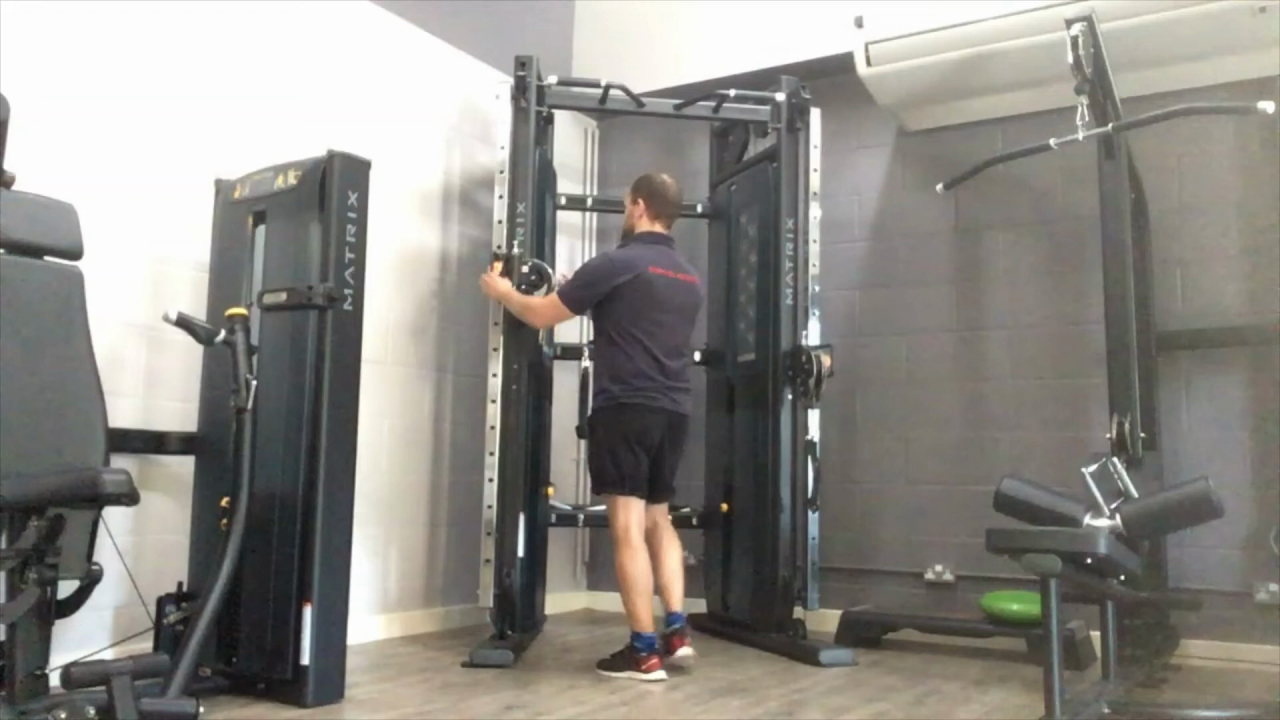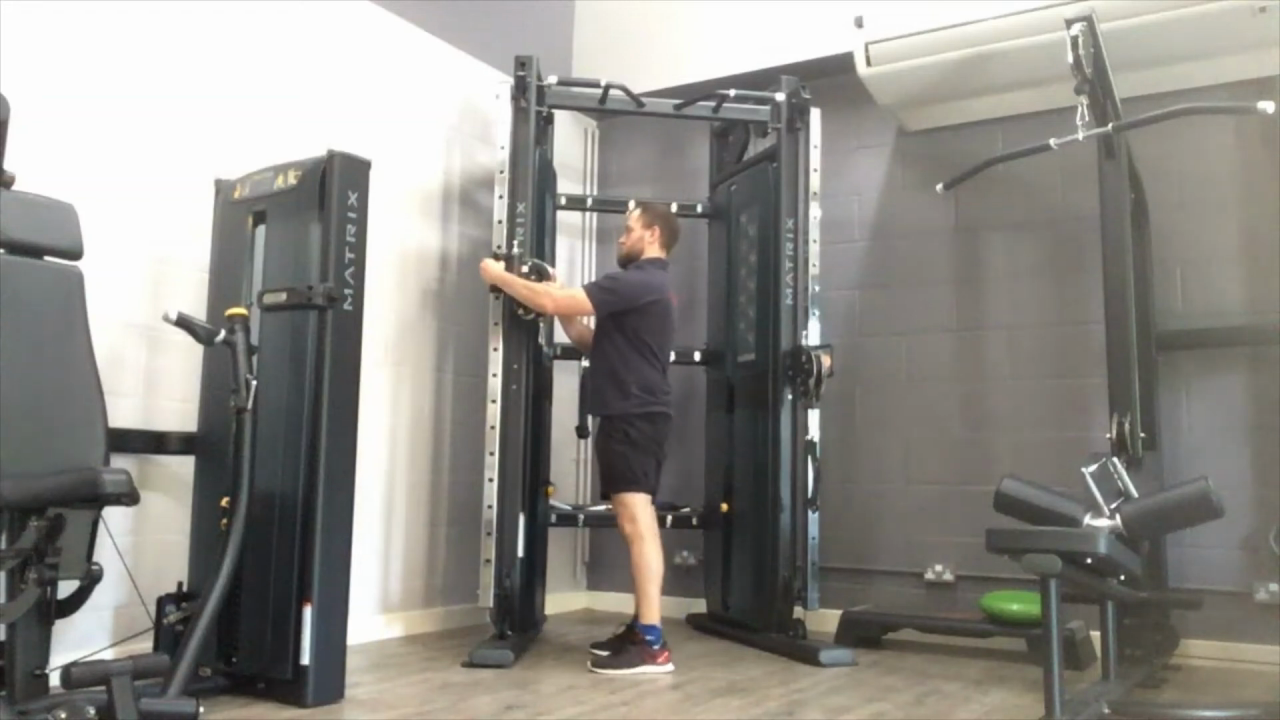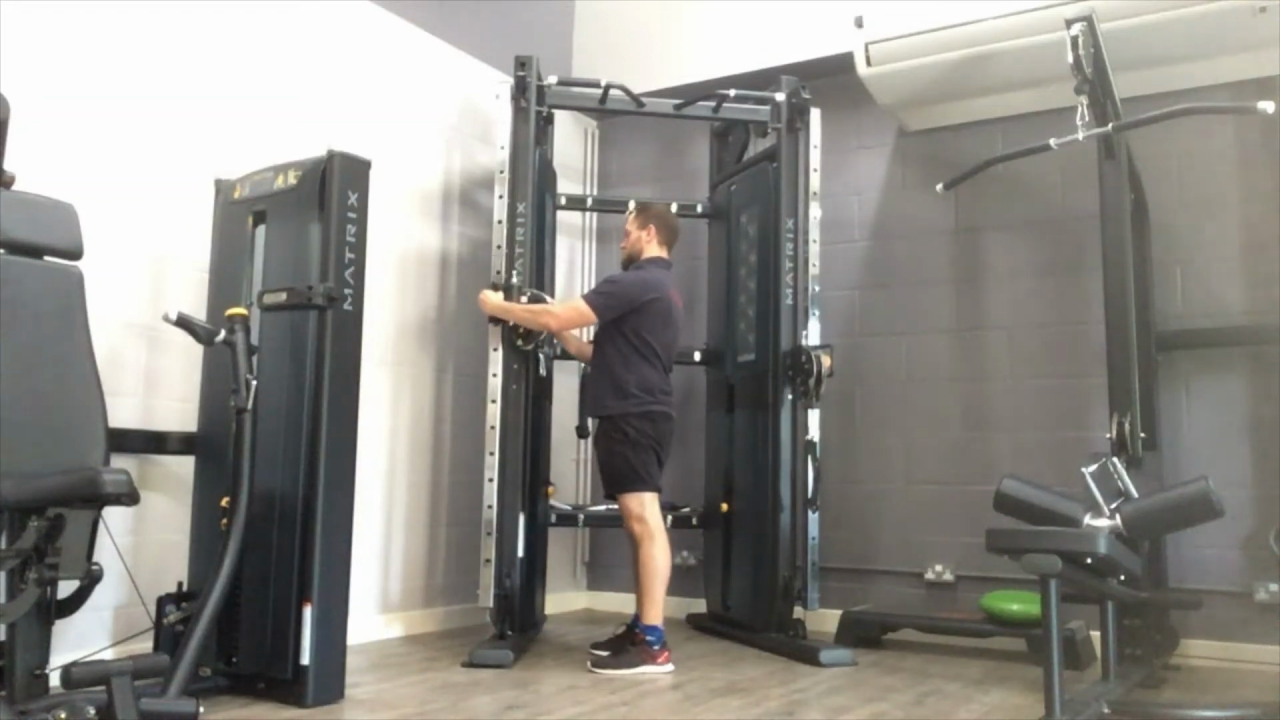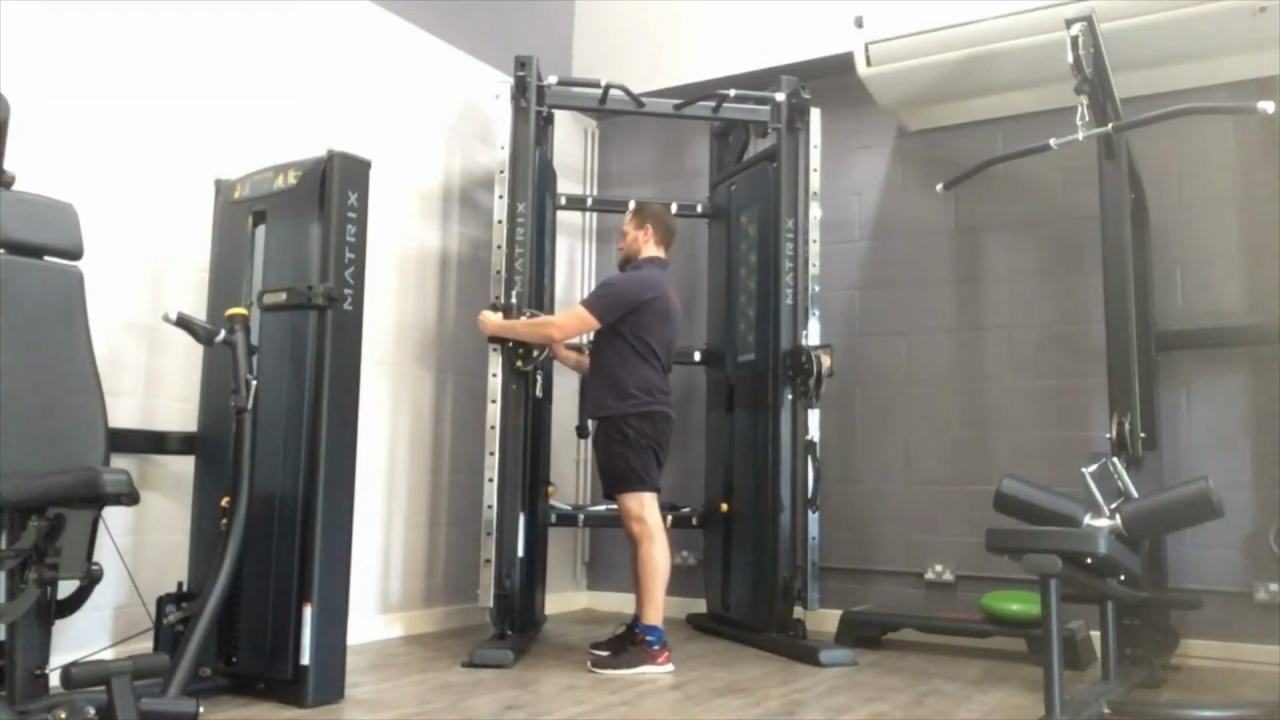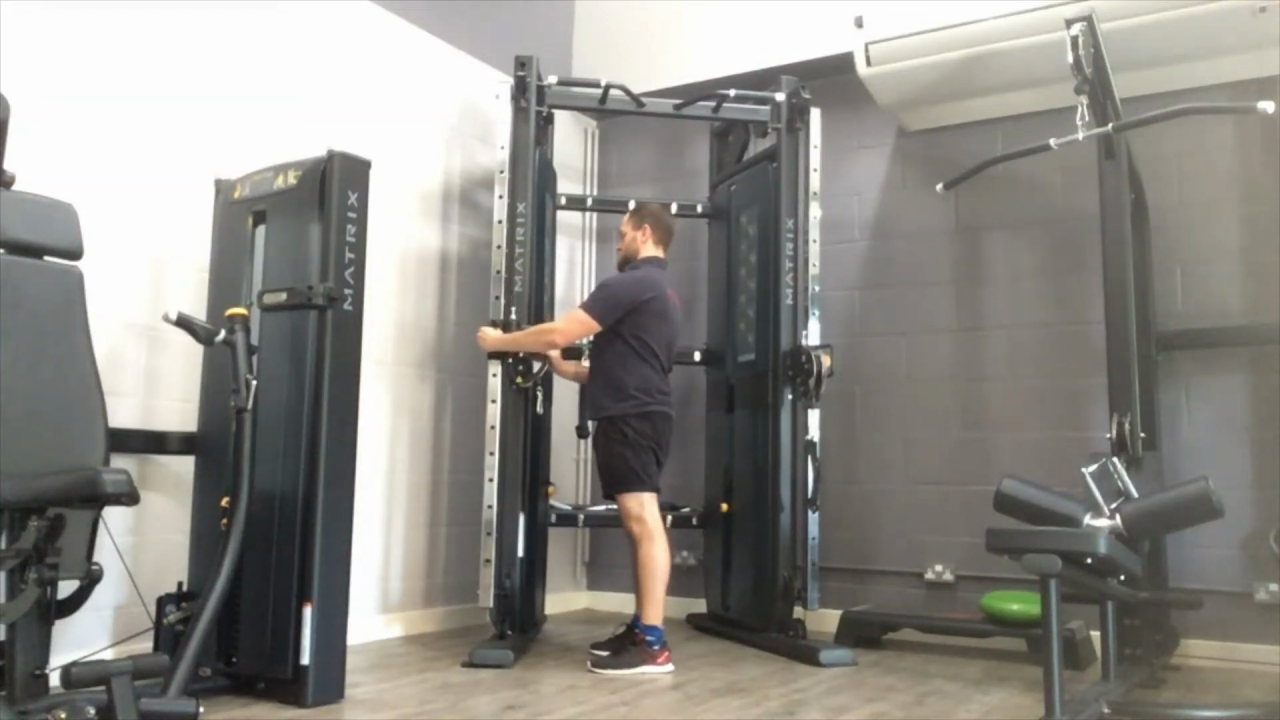
dt=1s
person 1, frame 1
left shoulder: (617, 264)
right shoulder: (690, 276)
left elbow: (541, 315)
left wrist: (502, 291)
left hip: (626, 409)
right hip: (673, 410)
left knee: (628, 527)
right knee: (658, 520)
left ankle: (645, 651)
right ankle: (675, 629)
person 1, frame 2
left shoulder: (638, 282)
right shoulder: (647, 286)
left elbow: (554, 303)
right elbow: (595, 342)
left wrist: (499, 276)
right wrist: (561, 301)
left hip: (634, 417)
right hip: (633, 416)
left knee: (636, 522)
right knee: (637, 522)
left ankle: (652, 644)
right ankle: (641, 628)
person 1, frame 3
left shoulder: (637, 283)
right shoulder: (657, 288)
left elbow: (557, 316)
right elbow: (609, 356)
left wrist: (499, 306)
right wrist: (561, 334)
left hip: (634, 416)
right hip: (635, 415)
left knee: (645, 522)
right knee: (640, 524)
left ankle: (653, 644)
right ankle: (641, 628)
person 1, frame 4
left shoulder: (633, 283)
right shoulder: (656, 289)
left elbow: (559, 325)
left wrist: (500, 326)
right wrist: (562, 355)
left hip: (632, 417)
right hip: (635, 414)
left knee: (645, 522)
right knee: (640, 523)
left ankle: (653, 644)
right ankle: (641, 628)
person 1, frame 5
left shoulder: (630, 284)
right shoulder: (657, 290)
left elbow: (559, 332)
left wrist: (500, 341)
right wrist: (567, 370)
left hip: (632, 418)
right hip: (637, 415)
left knee: (644, 522)
right knee: (639, 523)
left ankle: (653, 643)
right ankle: (641, 628)
